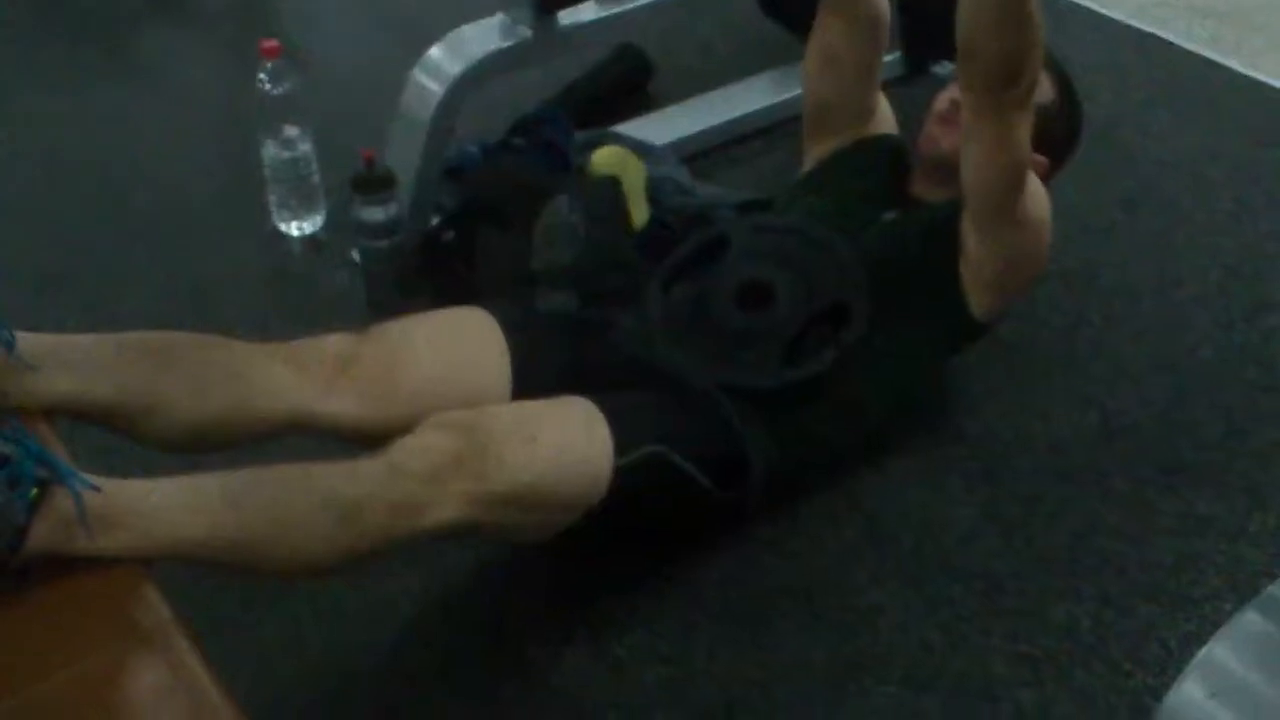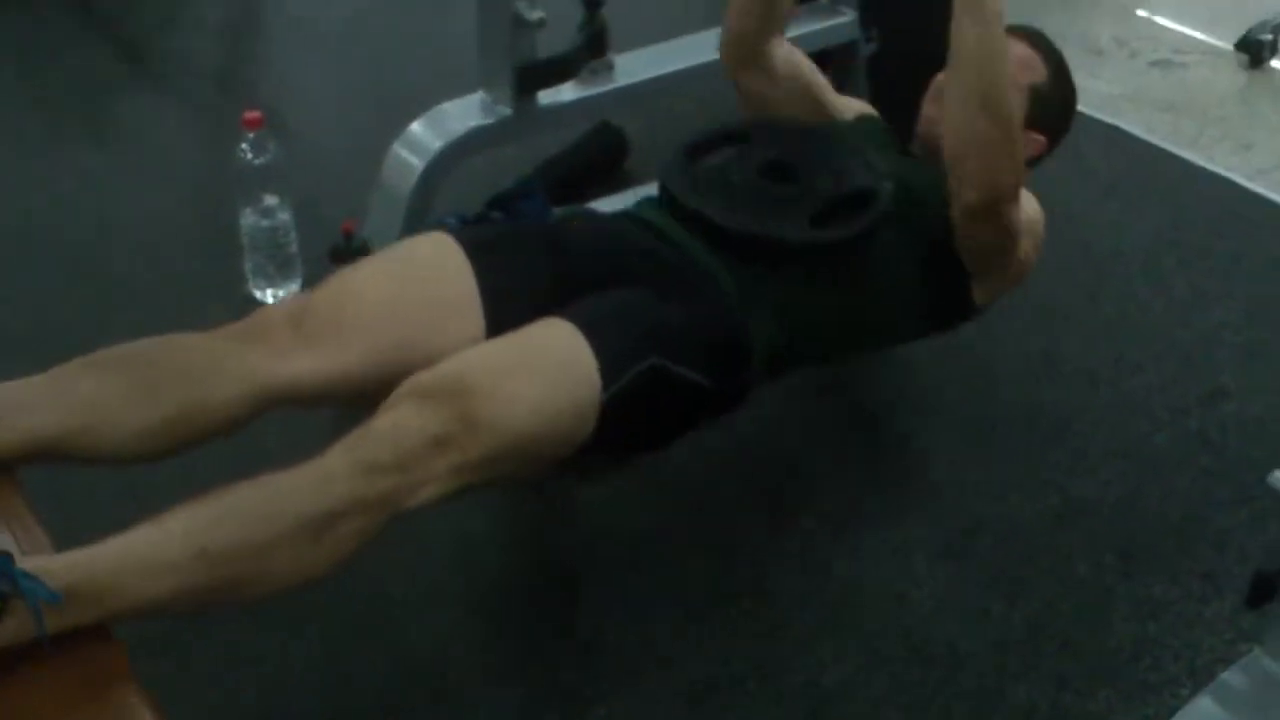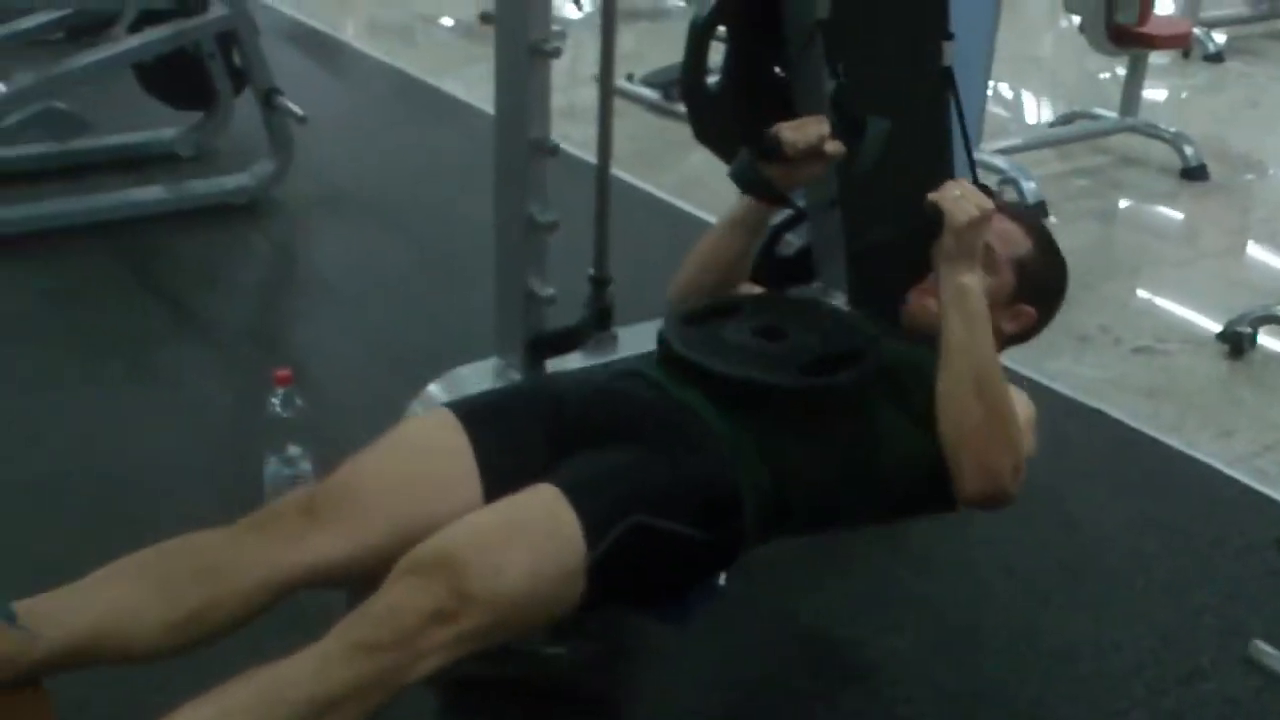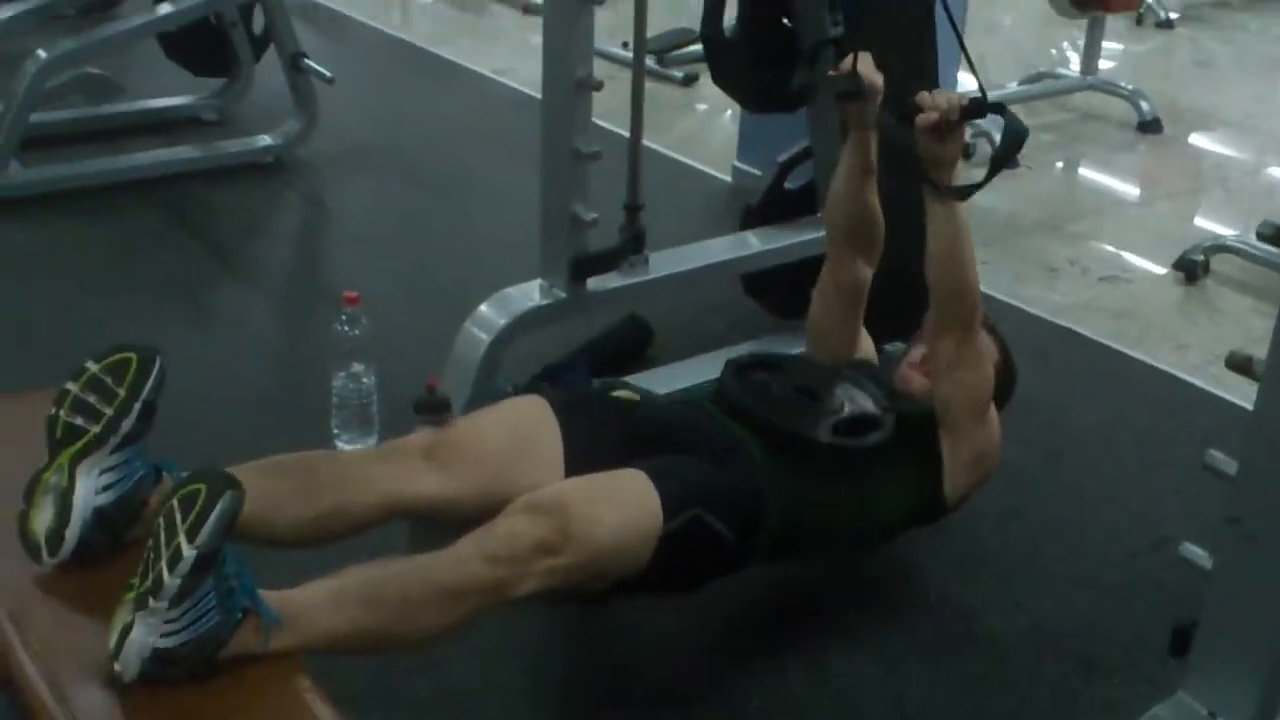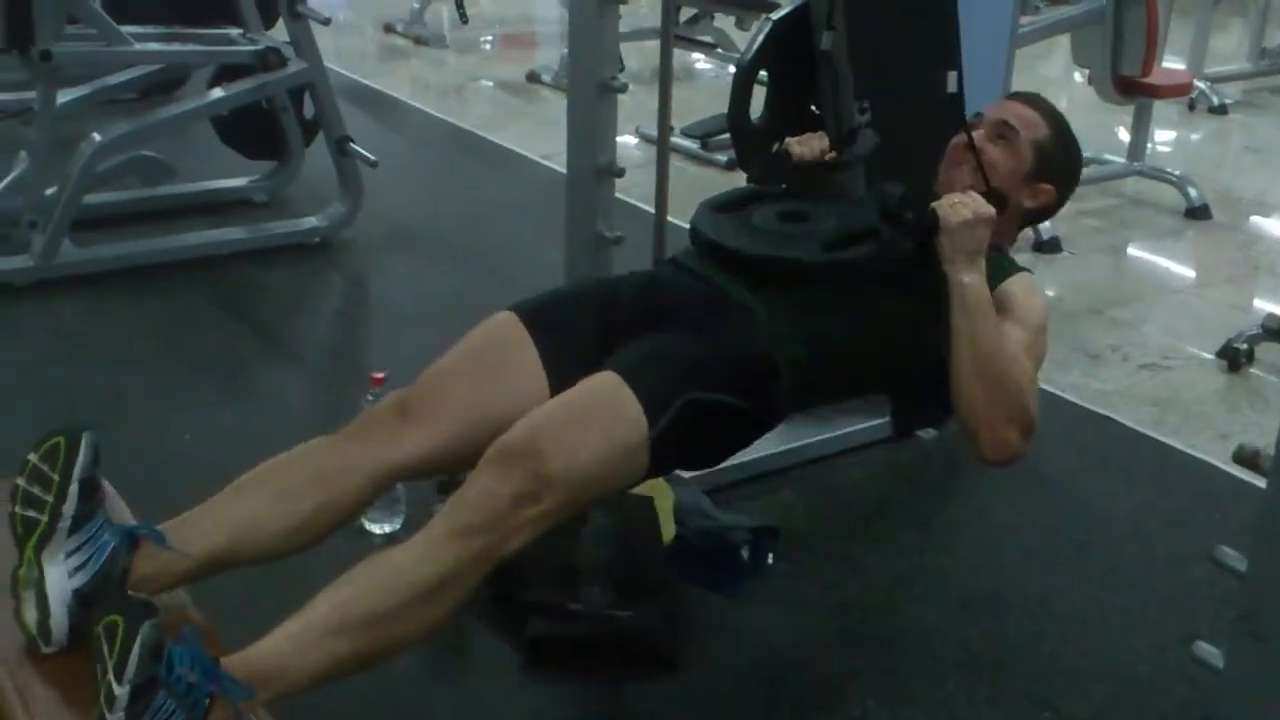
dt=1s
person 1, frame 1
left shoulder: (997, 241)
right shoulder: (862, 153)
left elbow: (999, 89)
left hip: (722, 417)
right hip: (627, 333)
left knee: (448, 464)
right knee: (334, 369)
person 1, frame 2
left shoulder: (1007, 232)
right shoulder: (860, 126)
left elbow: (985, 189)
left hip: (707, 311)
right hip: (611, 238)
left knee: (421, 435)
right knee: (282, 339)
person 1, frame 3
left shoulder: (997, 407)
right shoulder: (857, 329)
left elbow: (983, 480)
right elbow: (693, 295)
left wrist: (964, 276)
right wrist: (772, 189)
left hip: (702, 481)
right hip: (611, 398)
left knee: (428, 603)
right knee: (305, 524)
person 1, frame 4
left shoulder: (957, 448)
right shoulder: (855, 372)
left elbow: (958, 324)
right elbow: (850, 259)
left wrist: (940, 176)
right wrist: (861, 132)
left hip: (743, 489)
right hip: (671, 423)
left knee: (532, 539)
right knee: (424, 461)
left ankle: (234, 628)
right ankle: (132, 497)
person 1, frame 5
left shoulder: (1009, 299)
left elbow: (1000, 434)
left wrist: (962, 269)
right wrist: (790, 175)
left hip: (734, 353)
right hip: (661, 290)
left knee: (504, 496)
right knee: (392, 428)
right ankle: (116, 563)
